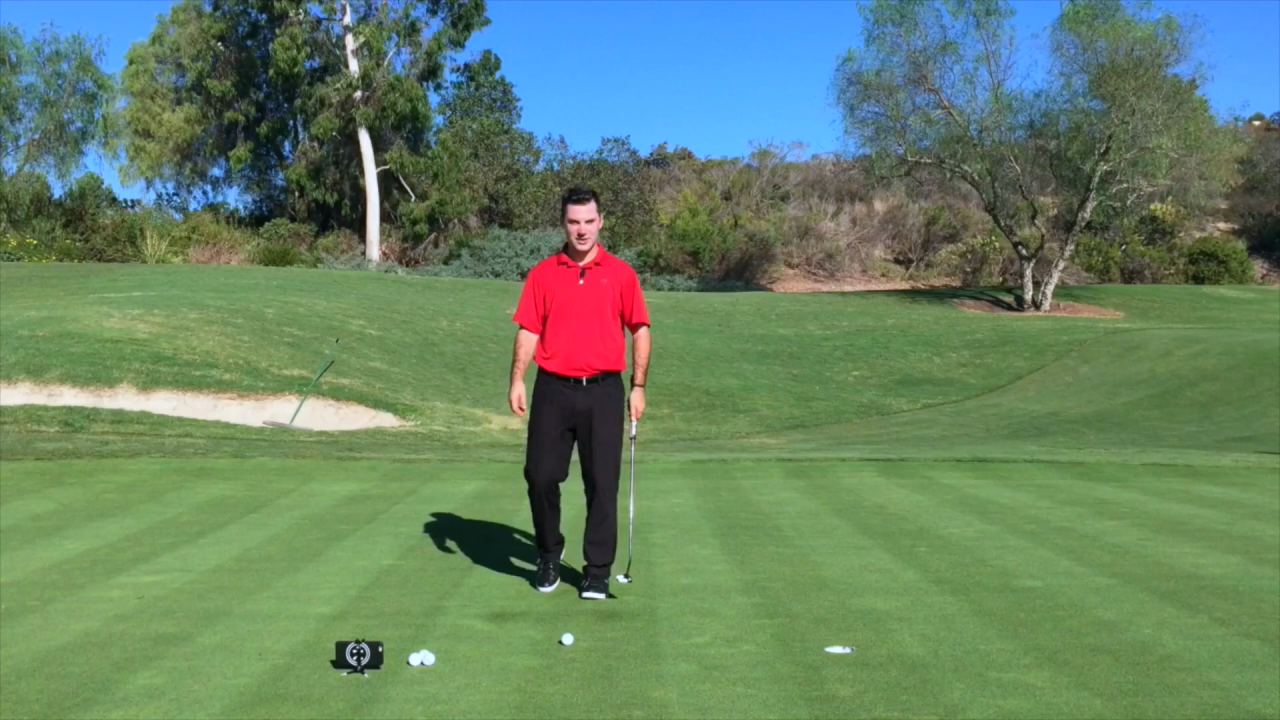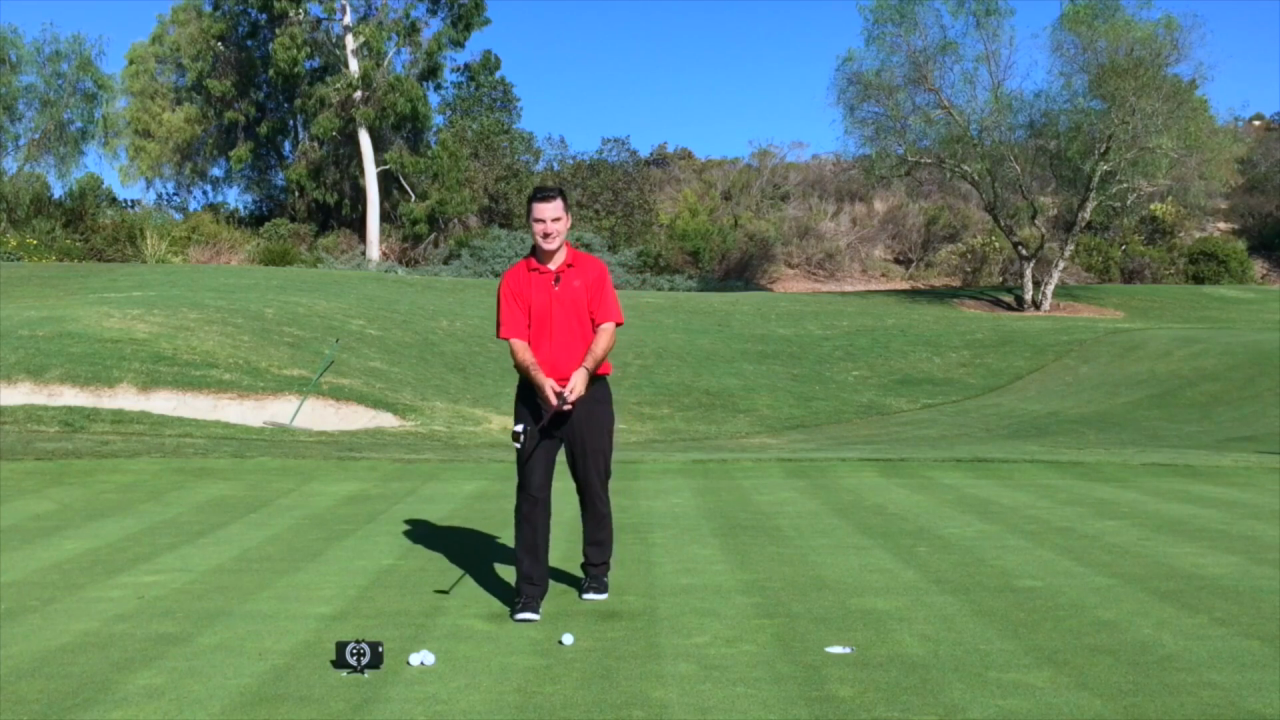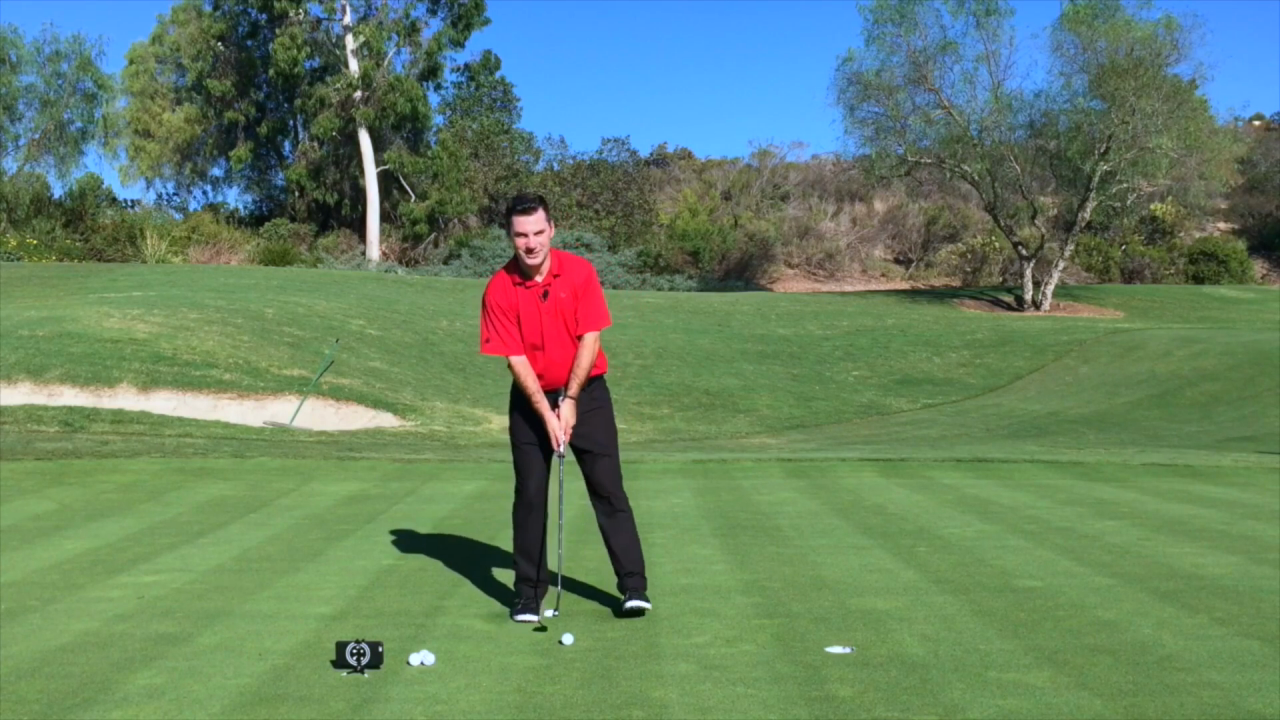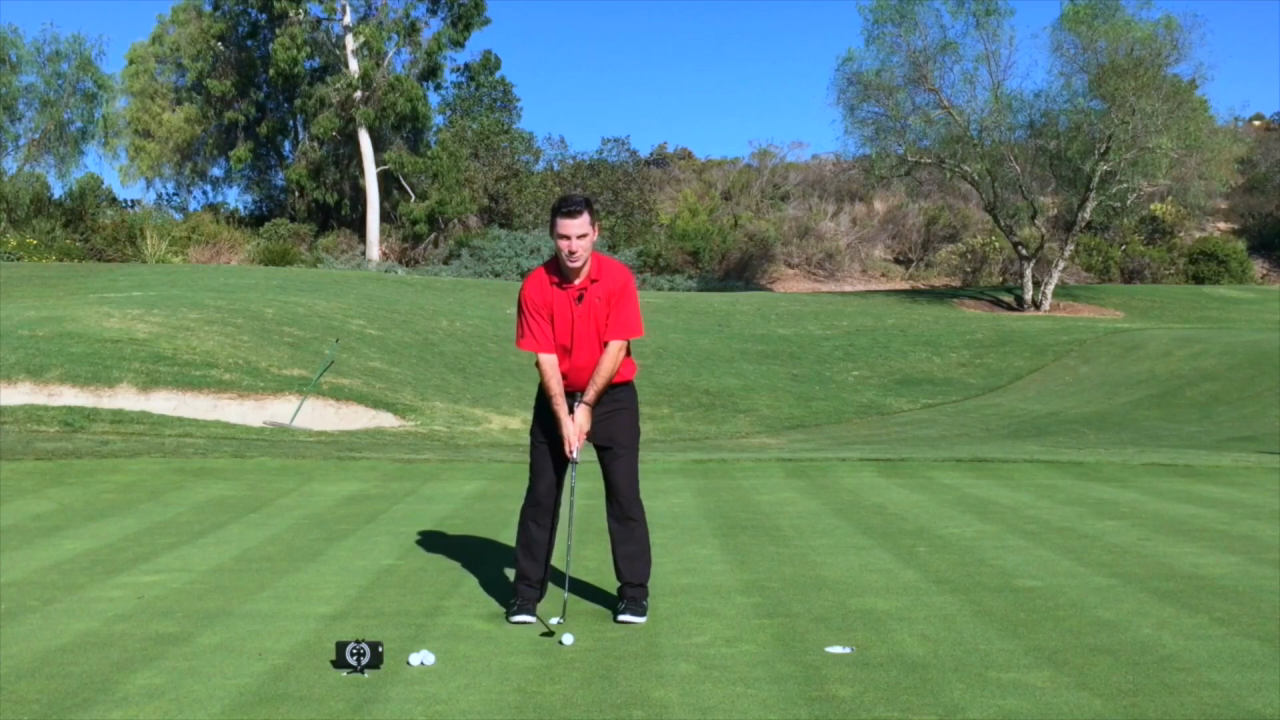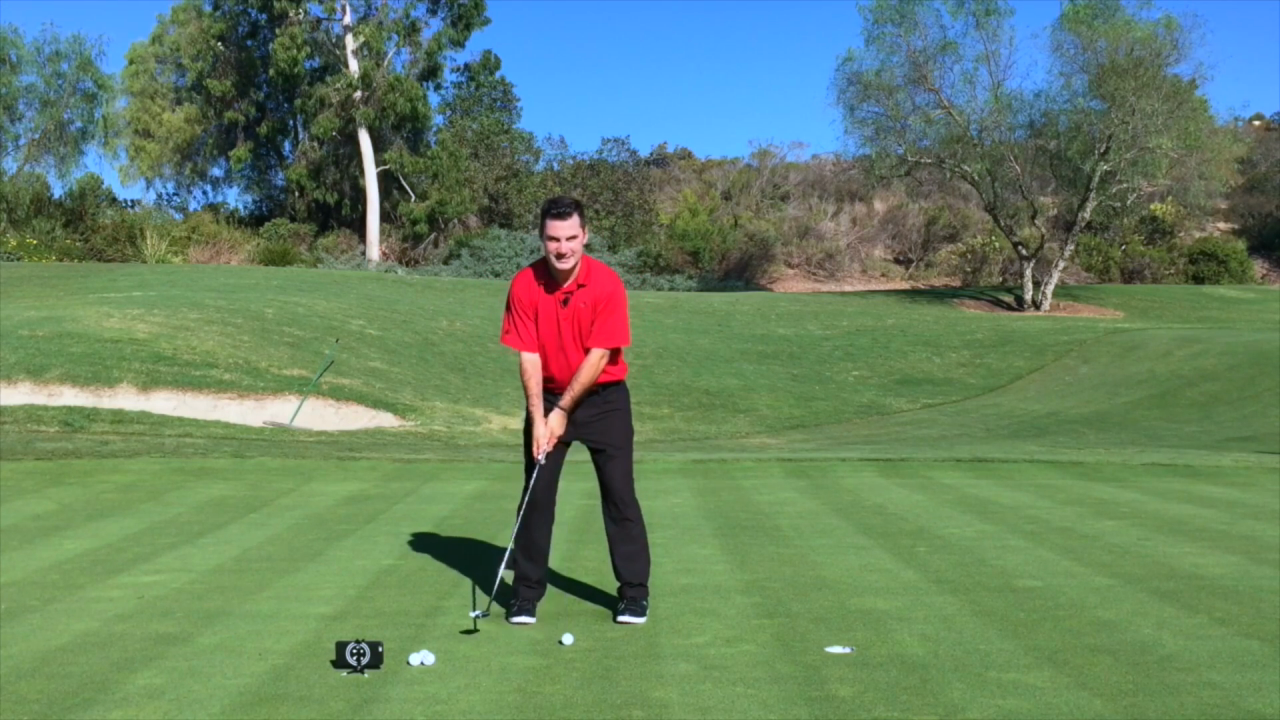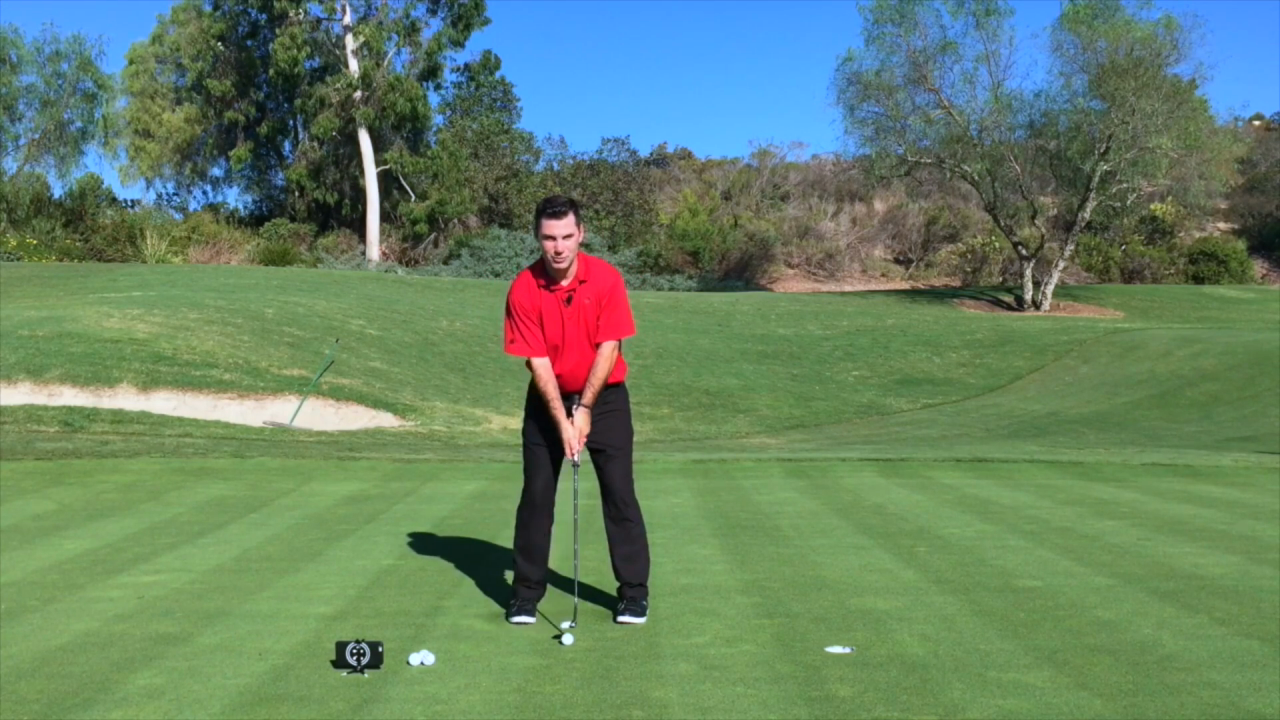
dt=0.7s
person 1, frame 1
left shoulder: (622, 274)
right shoulder: (542, 273)
left elbow: (640, 330)
right elbow: (528, 331)
left wrist: (638, 386)
right wrist: (517, 379)
left hip: (603, 391)
right hip: (553, 389)
left knee: (602, 484)
right knee: (540, 476)
left ankle: (597, 570)
right ankle: (549, 550)
person 1, frame 2
left shoulder: (594, 270)
right shoulder: (514, 278)
left elbow: (607, 328)
right elbow: (516, 341)
left wrist: (584, 371)
right wrist: (541, 380)
left hip: (588, 393)
right hip: (535, 397)
left knee: (593, 487)
right knee: (532, 491)
left ankle: (596, 570)
right ankle: (530, 588)
person 1, frame 3
left shoulder: (581, 272)
right shoulder: (498, 289)
left elbow: (591, 339)
right elbow: (515, 358)
left wrist: (569, 399)
right wrist: (546, 412)
left hip: (587, 392)
right hip: (531, 399)
left knee: (608, 488)
right knee: (530, 494)
left ankle: (633, 583)
right ankle: (529, 589)
person 1, frame 4
left shoulder: (618, 278)
right shoulder: (535, 286)
left elbow: (617, 348)
right elbow: (545, 358)
left wrist: (586, 405)
right wrist: (564, 417)
left hip: (612, 396)
right hip: (556, 398)
left knee: (624, 493)
right knee: (541, 494)
left ankle: (634, 591)
right ankle: (527, 590)
person 1, frame 5
left shoulder: (608, 284)
right shoulder: (524, 285)
left elbow: (599, 356)
right elbow: (529, 356)
left wrist: (563, 411)
right wrist: (538, 418)
left hip: (604, 398)
right hip: (547, 398)
left knee: (619, 493)
right knee: (536, 494)
left ankle: (634, 592)
right ankle: (526, 591)
person 1, frame 6
left shoulder: (607, 279)
right shoulder: (523, 289)
left elbow: (609, 347)
right elbow: (538, 362)
left wrist: (585, 408)
right wrist: (561, 420)
left hip: (605, 398)
right hip: (547, 400)
left knee: (619, 493)
right knee: (536, 495)
left ankle: (633, 591)
right ankle: (526, 591)
